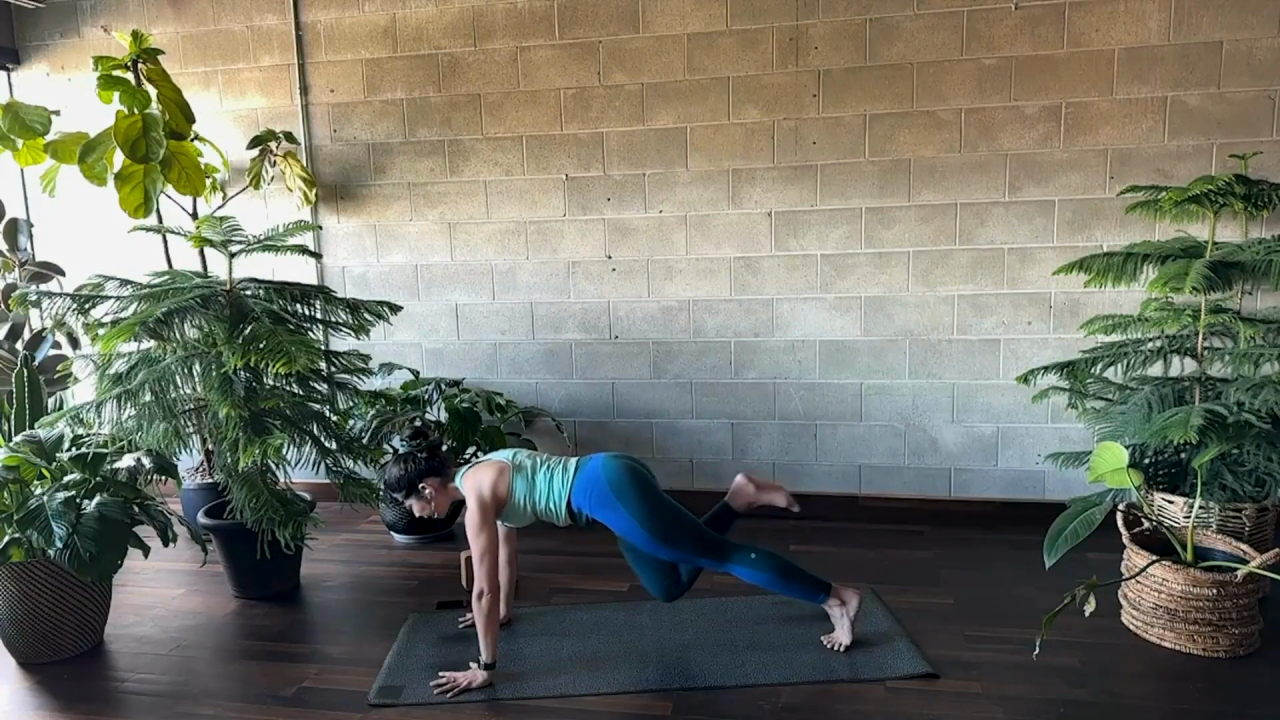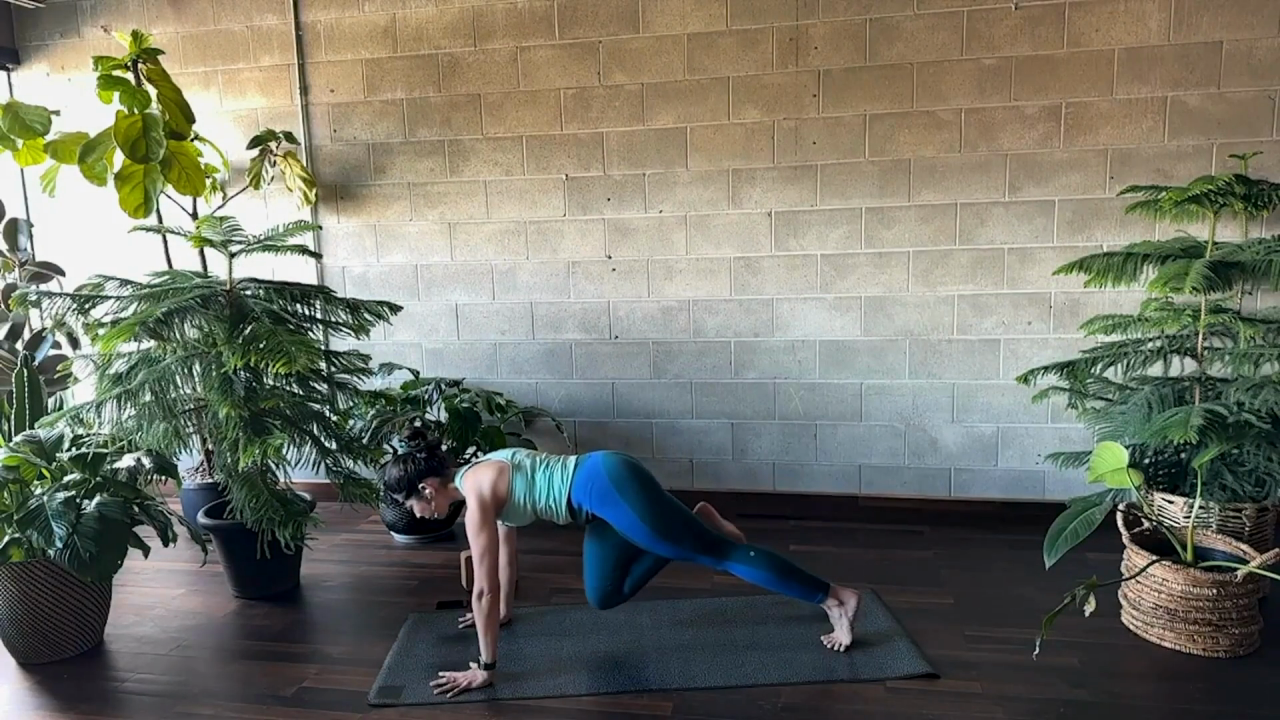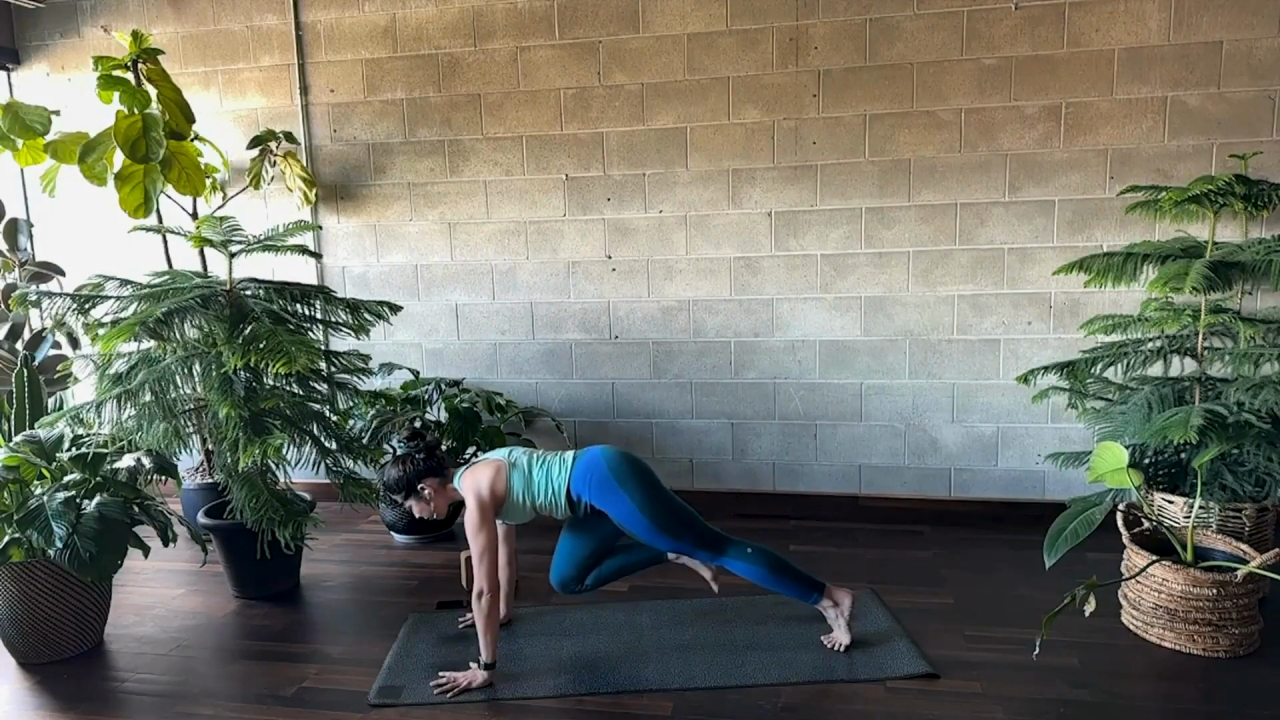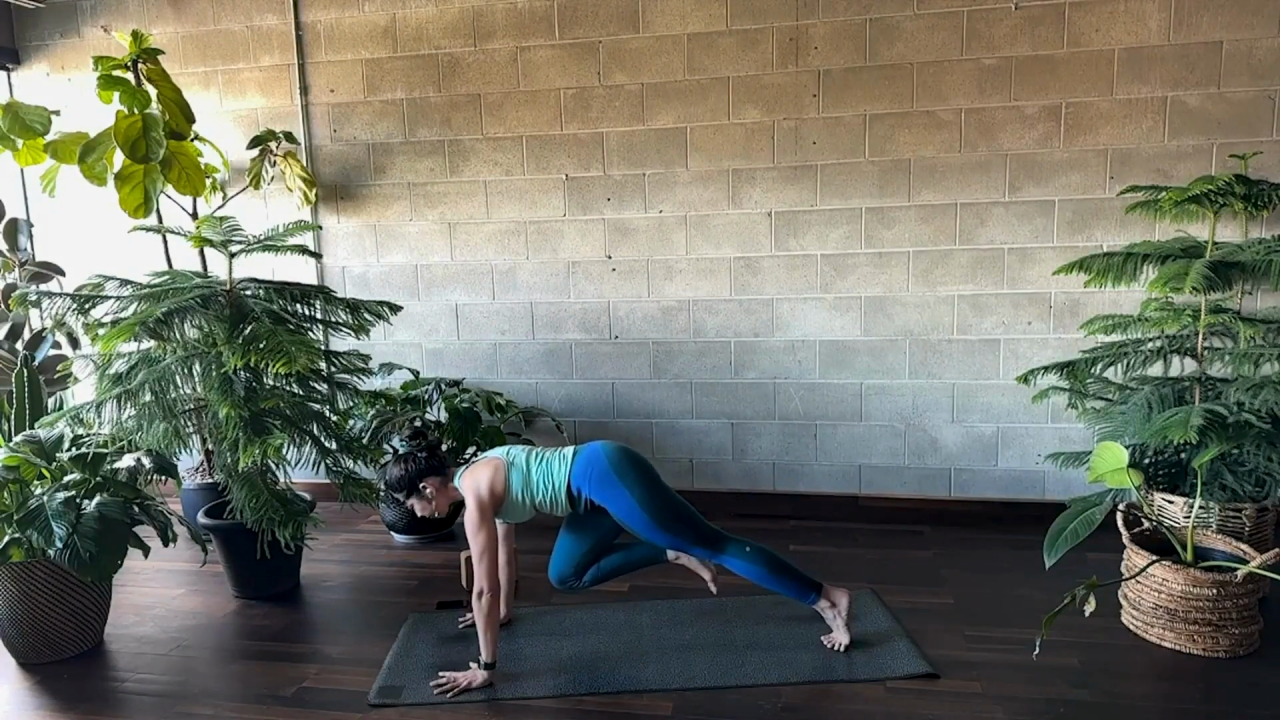
dt=0.3s
person 1, frame 1
left shoulder: (476, 495)
right shoulder: (484, 474)
left elbow: (482, 588)
right elbow: (506, 542)
left wrist: (484, 667)
right wrist: (503, 610)
left hip: (609, 490)
right hip: (612, 477)
left knee: (719, 555)
right knee: (670, 583)
left ankle: (838, 599)
right ankle: (737, 498)
person 1, frame 2
left shoulder: (476, 494)
right shoulder: (484, 474)
left elbow: (483, 588)
right elbow: (506, 543)
left wrist: (485, 668)
right wrist: (502, 611)
left hip: (609, 487)
right hip: (607, 478)
left knee: (719, 553)
right knee: (603, 596)
left ankle: (836, 600)
right ankle: (694, 525)
person 1, frame 3
left shoulder: (475, 495)
right shoulder: (482, 476)
left elbow: (483, 587)
right elbow: (506, 544)
left wrist: (484, 668)
right wrist: (502, 610)
left hip: (608, 480)
right hip: (603, 477)
left knee: (717, 548)
right knee: (566, 579)
left ankle: (831, 600)
right ankle: (674, 553)
person 1, frame 4
left shoulder: (475, 494)
right shoulder: (483, 476)
left elbow: (484, 587)
right elbow: (505, 543)
left wrist: (485, 666)
right wrist: (502, 610)
left hip: (606, 475)
right hip: (602, 472)
left knee: (715, 544)
right knee: (565, 574)
left ankle: (828, 600)
right ankle: (672, 550)
